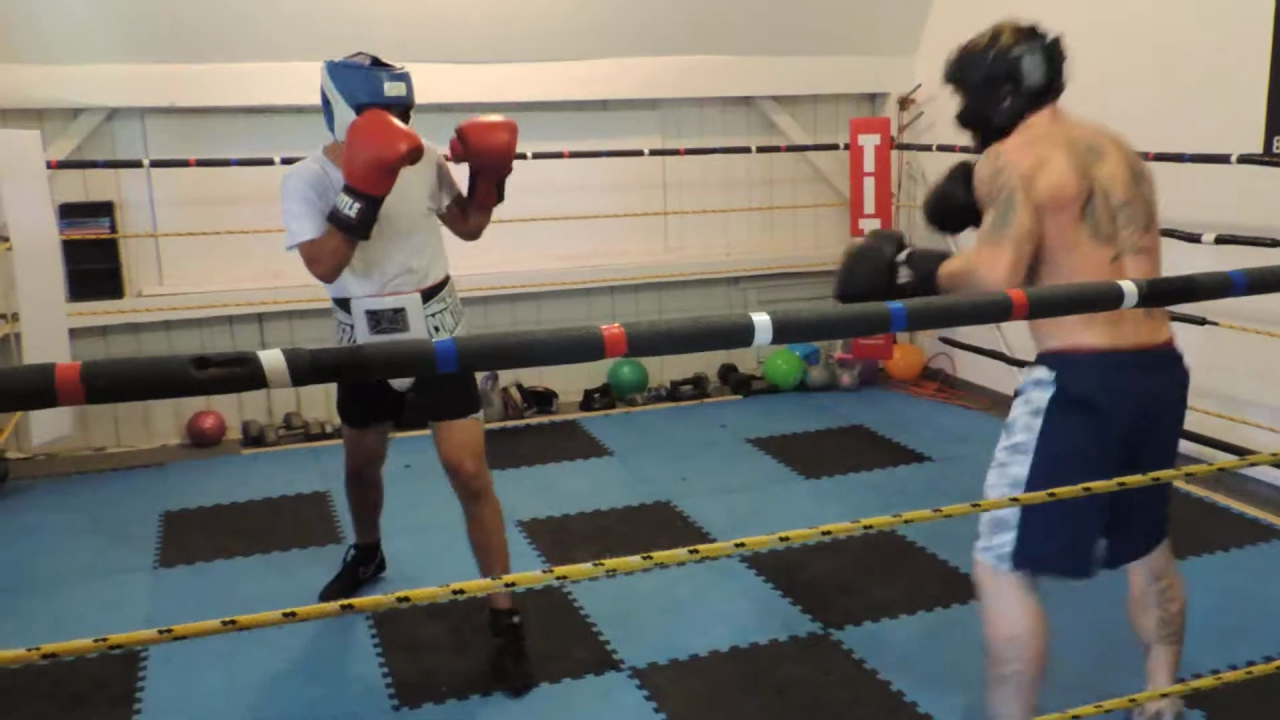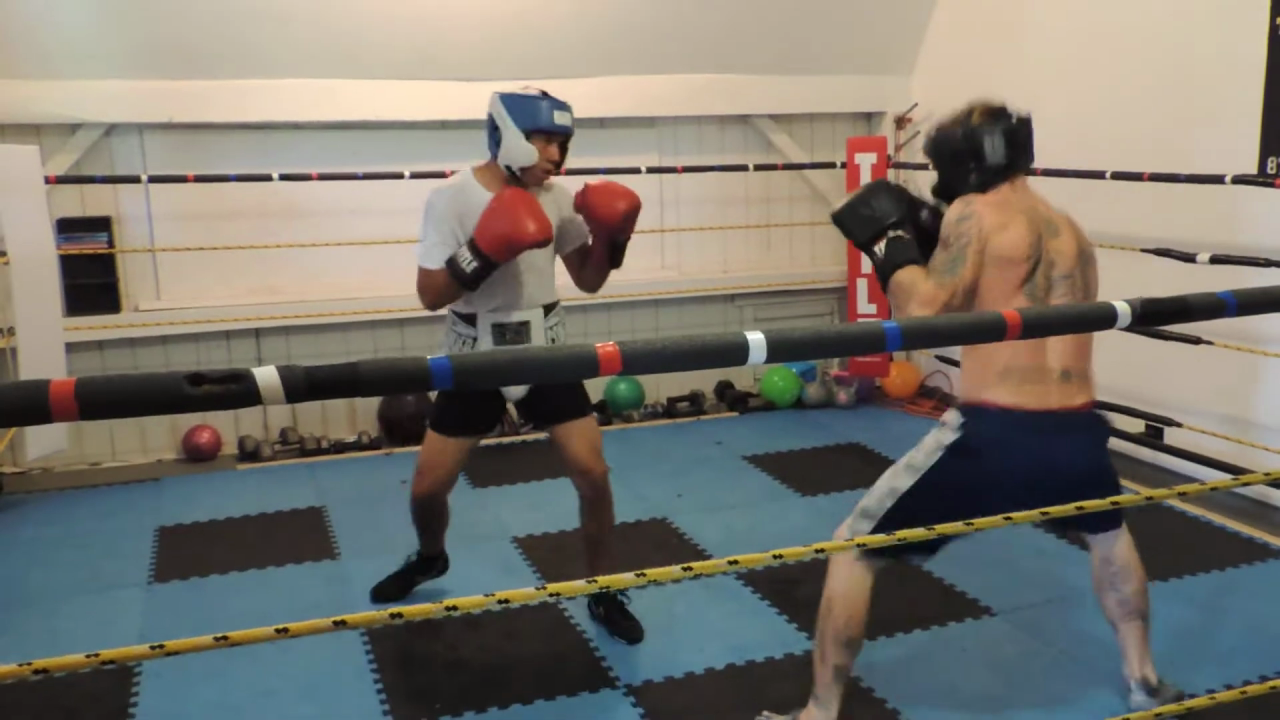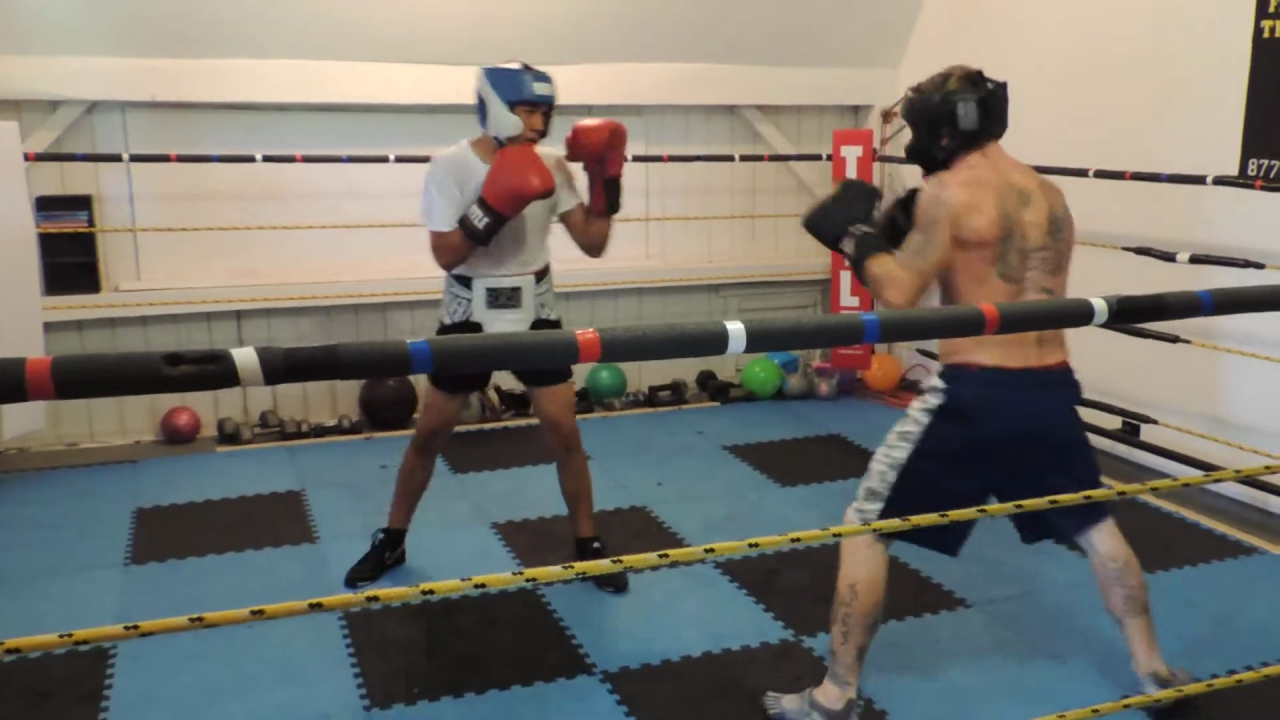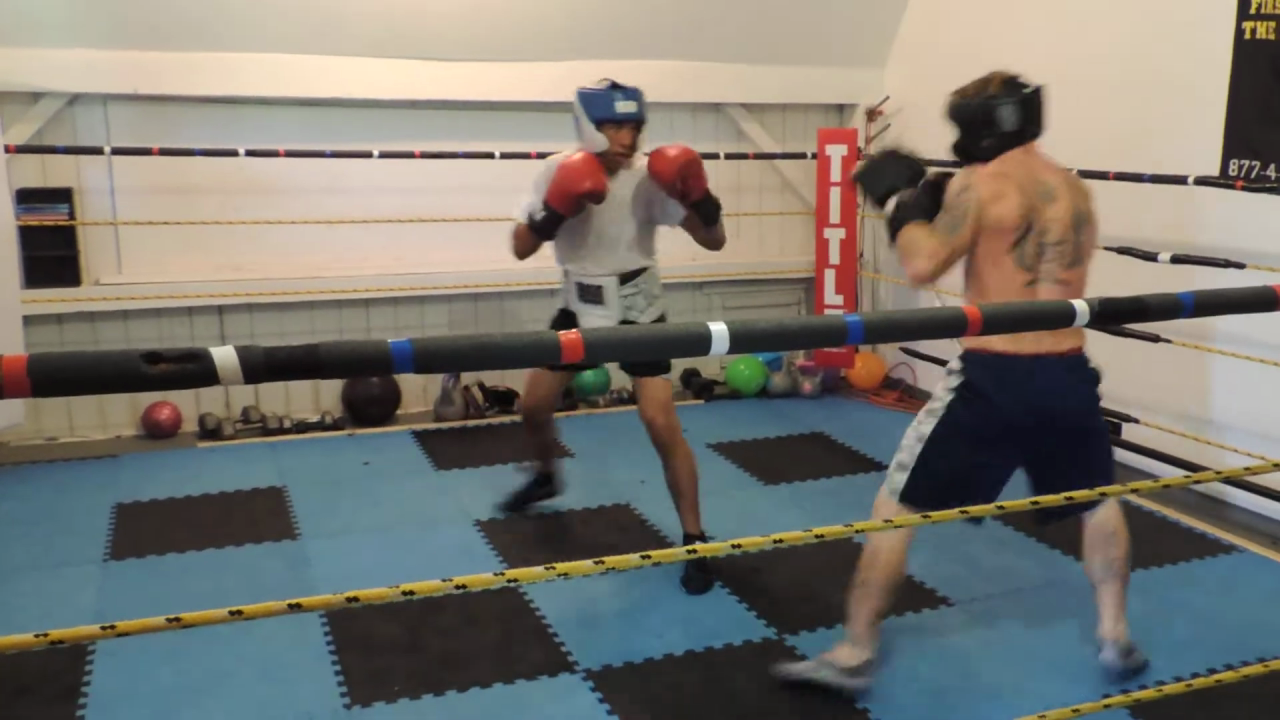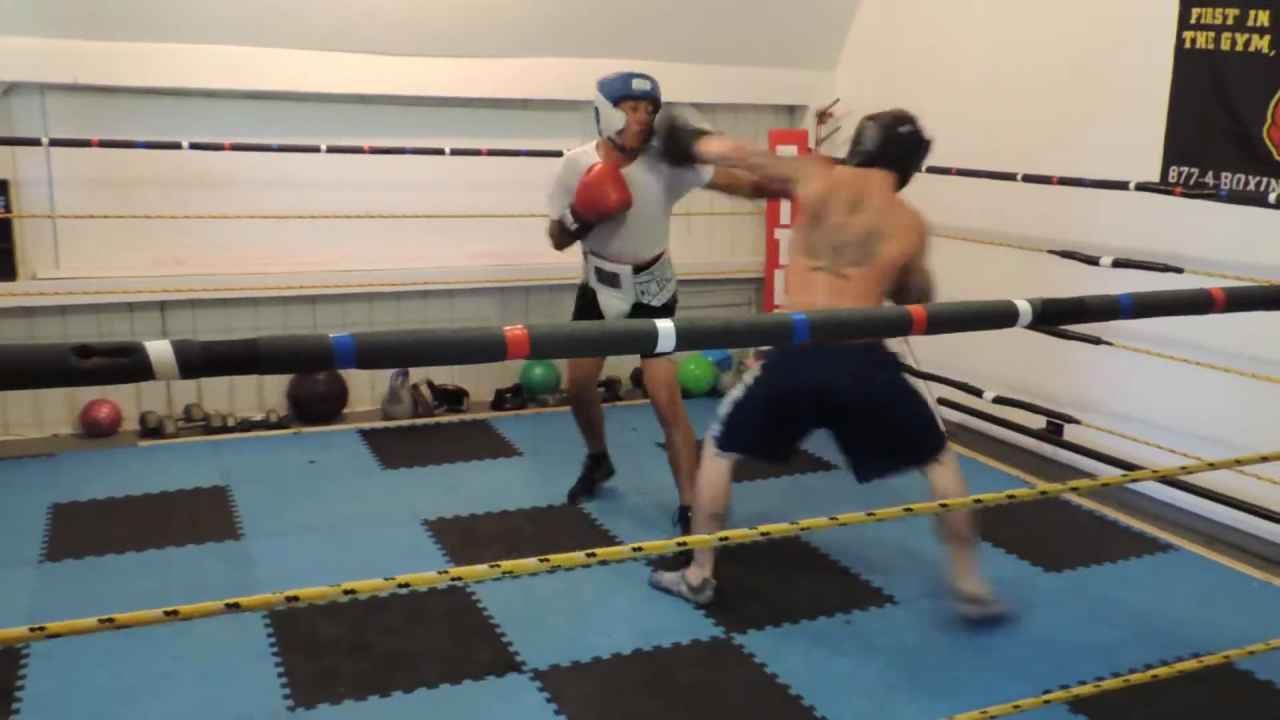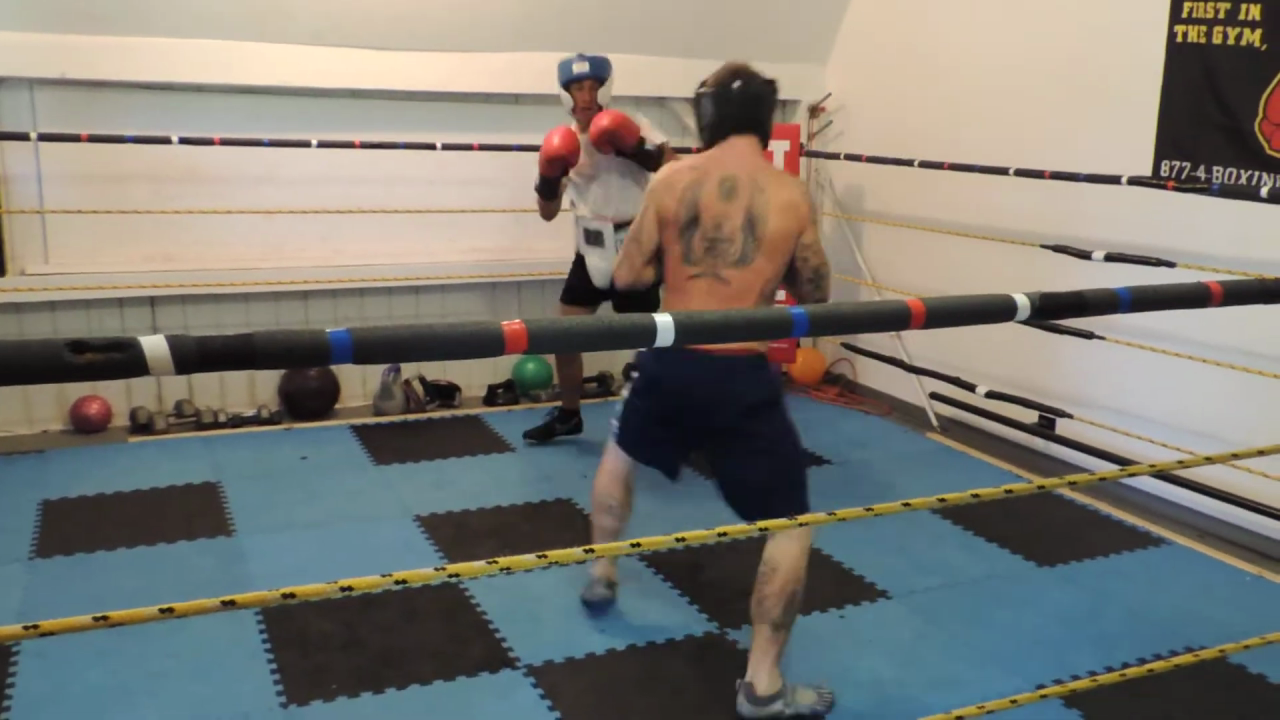
dt=0.7s
person 1, frame 1
left shoulder: (1012, 158)
right shoulder: (1121, 152)
left elbow: (995, 279)
left wrist: (911, 269)
left hip: (1079, 381)
right hip: (1157, 372)
left knee: (1004, 566)
right knee: (1146, 548)
person 1, frame 2
left shoulder: (975, 213)
right shoulder: (1072, 233)
left elbow: (923, 308)
left wrist: (887, 243)
left hip: (992, 433)
right hip: (1075, 432)
left knee: (853, 548)
right knee: (1108, 531)
person 1, frame 3
left shoulder: (951, 192)
right shoulder: (1050, 193)
left elbow: (897, 293)
left wrist: (857, 238)
left hip: (973, 394)
right hip: (1049, 391)
left knee: (863, 530)
right knee: (1095, 527)
right ankle: (1149, 667)
person 1, frame 4
left shoulder: (977, 184)
right shoulder: (1076, 192)
left elbow: (921, 266)
left wrist: (901, 202)
left hip: (992, 379)
right hip: (1067, 375)
left knee: (895, 509)
right knee: (1099, 499)
left ankle: (853, 655)
right ankle: (1115, 639)
person 1, frame 5
left shoulder: (823, 178)
right shoulder: (912, 226)
left elbow: (730, 154)
right elbow: (919, 299)
left wrist: (685, 140)
left hip: (792, 358)
right hip: (862, 364)
left knee: (719, 453)
right knee: (939, 463)
left ankle: (698, 575)
right ankle: (969, 585)
person 1, frame 6
left shoulder: (672, 179)
right shoulder: (792, 195)
left elbow: (625, 275)
right elbow: (813, 292)
left hip: (667, 360)
right hip: (739, 375)
left knee: (620, 452)
right knee: (789, 523)
left ankle: (602, 576)
person 2, frame 1
left shoulder: (419, 162)
right shoulder: (305, 178)
left elbow: (469, 226)
right elbow: (322, 266)
left wrist: (490, 169)
right wrist: (362, 188)
left hip: (437, 330)
right hip: (364, 339)
left knee: (470, 475)
right knee: (362, 464)
left ankle: (505, 623)
right ankle: (366, 554)
person 2, frame 2
left shoulder: (560, 199)
right shoulder: (451, 198)
left elbow: (588, 280)
right elbow: (430, 295)
left wrist: (611, 237)
right wrist: (483, 253)
left hip: (545, 352)
right hip: (476, 355)
left knee: (592, 474)
right knee: (427, 488)
left ankle: (603, 591)
right ankle: (430, 557)
person 2, frame 3
left shoulder: (552, 167)
right shoulder: (450, 167)
left elbow: (594, 244)
right elbow: (447, 255)
left wrist: (607, 179)
right wrist: (494, 208)
left hip: (535, 314)
right hip: (470, 314)
left knee: (565, 434)
right knee: (430, 434)
left ankle: (589, 545)
right ankle: (391, 541)
person 2, frame 4
left shoulder: (652, 178)
right shoulder: (555, 172)
left elbow: (713, 241)
right elbow: (522, 248)
left wrist: (697, 197)
right wrist: (554, 206)
left hip: (636, 310)
right hip: (578, 307)
left knee: (662, 425)
right knee: (534, 405)
left ankle: (695, 540)
right ankle: (545, 476)
person 2, frame 5
left shoulder: (668, 161)
right shoulder: (576, 165)
left elbow: (734, 182)
right elbow: (557, 240)
left wrist: (775, 182)
right wrist: (581, 217)
left hip: (651, 292)
right hip: (599, 288)
left knee: (665, 402)
right knee: (577, 385)
left ankle: (690, 510)
right ankle: (598, 459)
person 2, frame 6
left shoulder: (632, 128)
right shoulder: (560, 142)
right elbow: (548, 213)
left wrist: (638, 150)
right wrist: (549, 177)
right hip: (590, 255)
right ankle: (568, 415)
